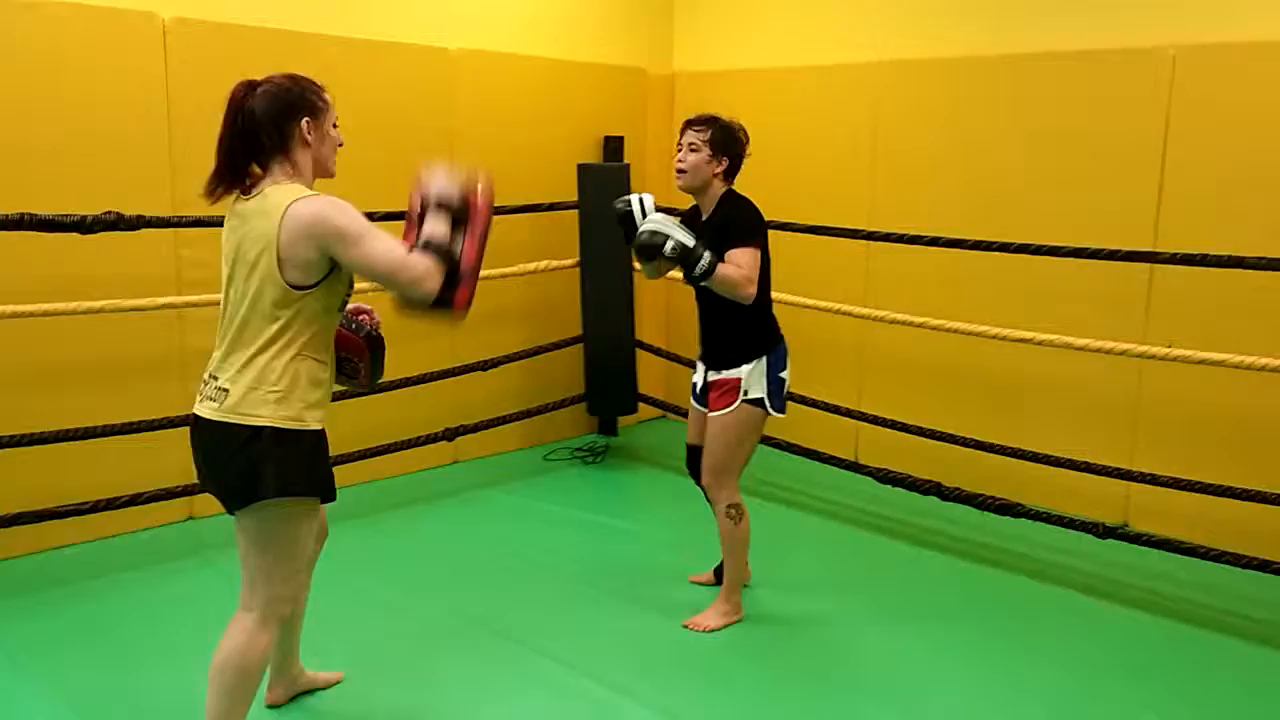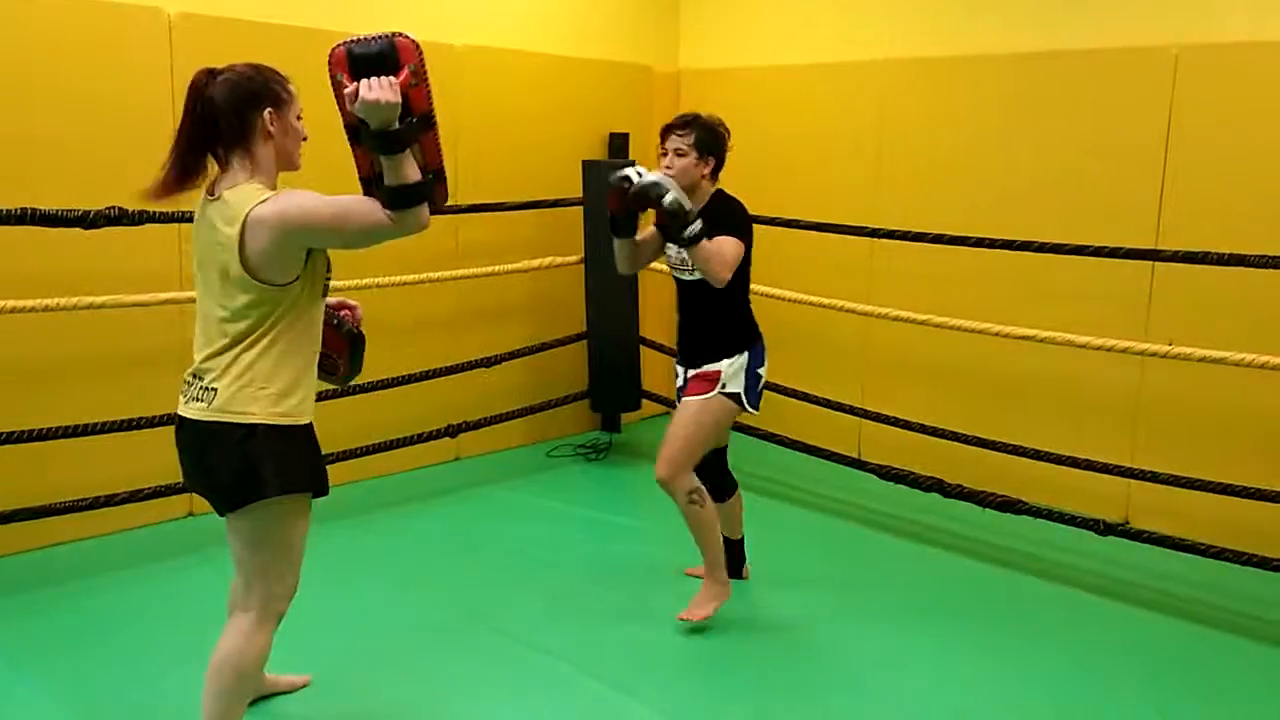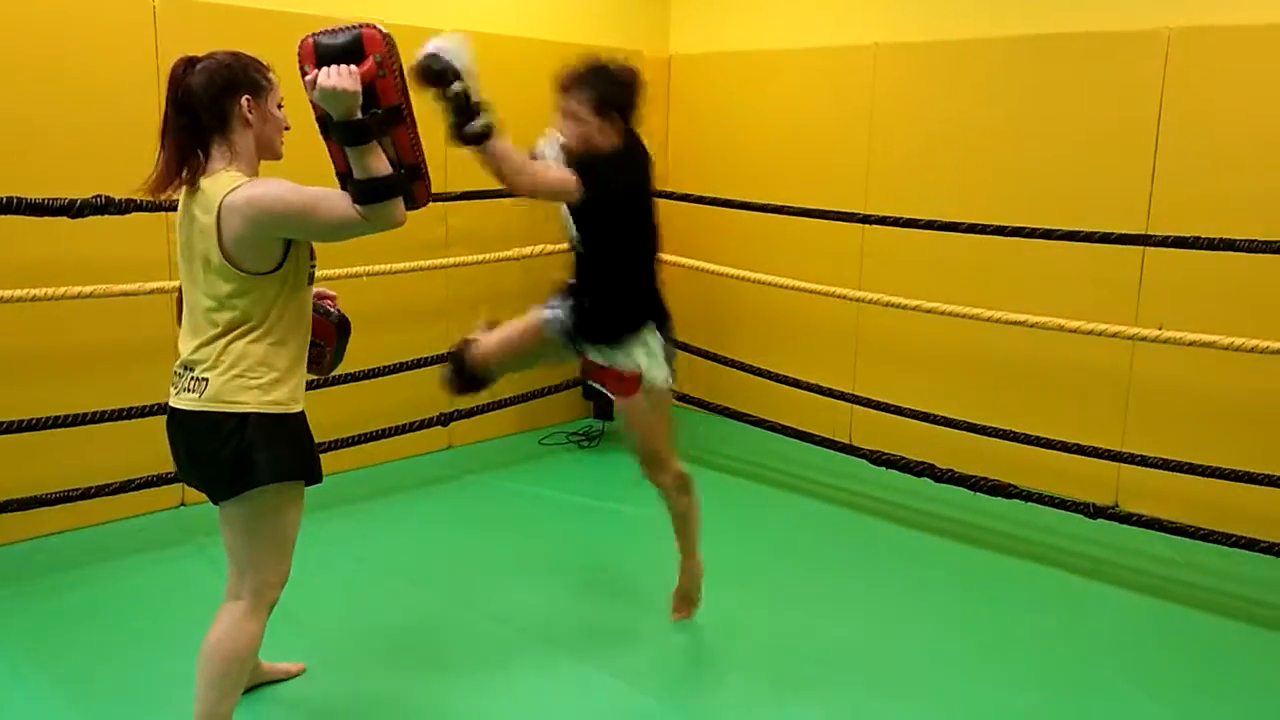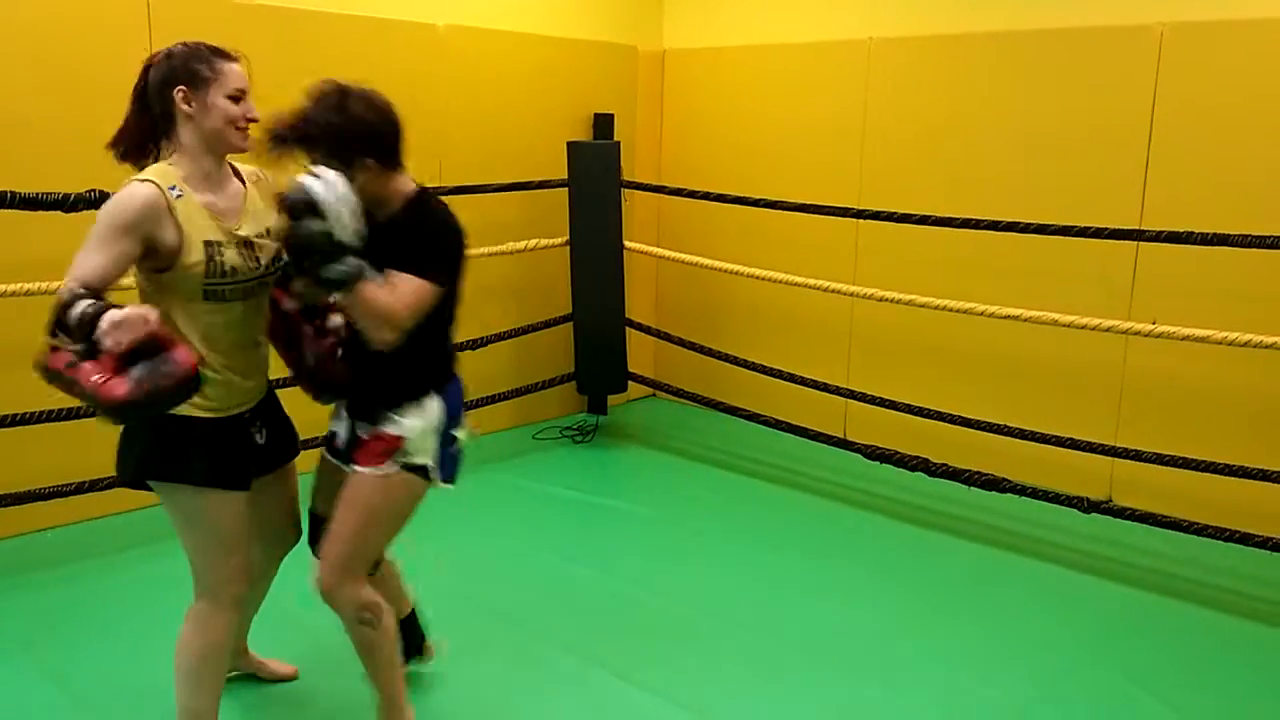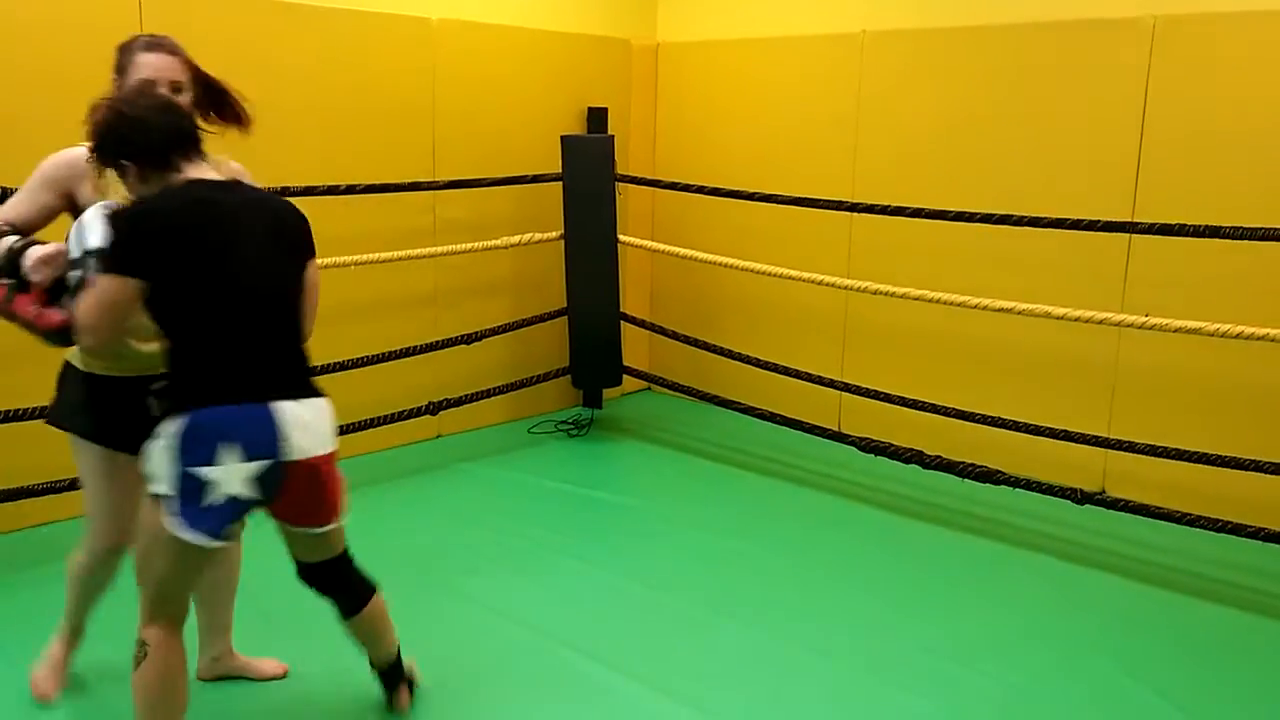
dt=0.5s
person 1, frame 1
left shoulder: (248, 208)
right shoulder: (319, 216)
right elbow: (424, 282)
left wrist: (336, 315)
right wrist: (437, 210)
left hip: (230, 417)
right hip: (267, 430)
left knee: (306, 541)
right knee: (266, 600)
person 1, frame 2
left shoulder: (217, 204)
right shoulder: (282, 214)
right elbow: (409, 217)
left wrist: (314, 308)
right wrist: (386, 129)
left hip: (215, 417)
right hip: (255, 429)
left knee: (260, 571)
right knee: (267, 597)
person 1, frame 3
left shoulder: (201, 192)
right shoulder: (256, 202)
right elbow: (383, 214)
left wrist: (297, 296)
right wrist: (353, 117)
left hip: (211, 406)
right hip: (245, 417)
left knee: (263, 557)
right knee: (257, 585)
left ankle: (243, 663)
person 1, frame 4
left shoulder: (257, 183)
right shoulder: (146, 200)
right elbow: (71, 301)
right wrist: (109, 319)
left hip: (251, 404)
right hip: (185, 419)
left knee: (278, 536)
right knee: (224, 583)
left ankle: (229, 653)
person 1, frame 5
left shoulder: (217, 173)
right shoulder: (77, 166)
right hip: (106, 379)
right knee: (114, 532)
left ankle: (217, 653)
right ankle: (66, 641)
person 2, frame 1
left shoulder: (739, 215)
right shoulder: (695, 216)
left elbow: (745, 288)
right elbow: (655, 270)
left wrist: (687, 254)
right wrist: (642, 234)
left hip: (752, 365)
right hip: (718, 361)
left knee: (718, 482)
right knee: (697, 465)
left ankle: (730, 602)
right ankle: (733, 564)
person 2, frame 2
left shoulder: (729, 213)
right shoulder: (676, 213)
left elbow: (720, 272)
right elbow: (628, 265)
left wrist: (679, 215)
right wrist: (624, 217)
left hip: (731, 360)
right hip: (694, 358)
left knee: (671, 471)
right knee: (708, 465)
left ankle: (717, 580)
right ankle: (734, 559)
person 2, frame 3
left shoulder: (621, 162)
right shoulder: (580, 158)
left elbow: (533, 182)
left wrist: (466, 107)
left hip: (632, 336)
right hip: (583, 309)
left knee: (658, 463)
right knee: (468, 366)
left ankle: (690, 562)
person 2, frame 4
left shoulder: (431, 229)
right shoulder: (338, 213)
left elbow: (384, 327)
left wrist: (331, 246)
left hip: (411, 416)
right hip: (364, 402)
left knee: (339, 579)
right knee: (328, 532)
right ankle: (410, 636)
person 2, frame 5
left shoulder: (146, 219)
right shoulder: (280, 212)
left elbow: (95, 335)
left wrist: (97, 256)
left hip: (211, 437)
right hip: (298, 424)
left knee: (162, 624)
right knee: (329, 566)
